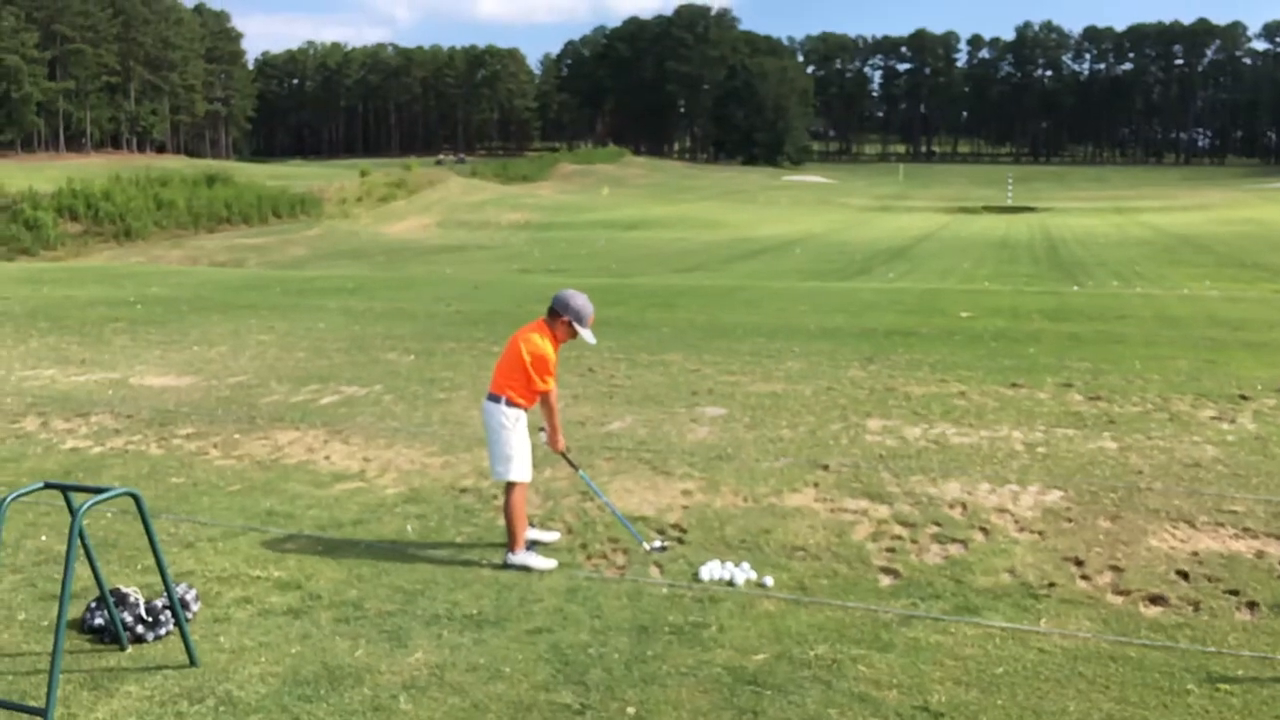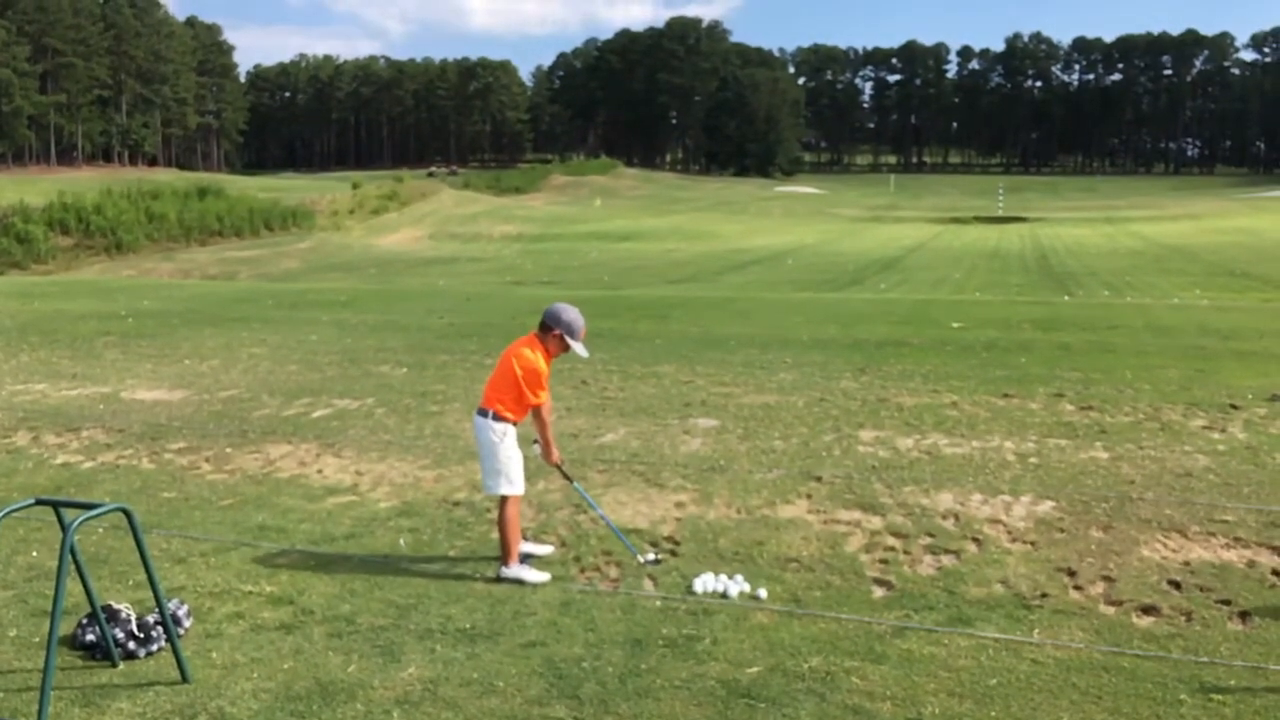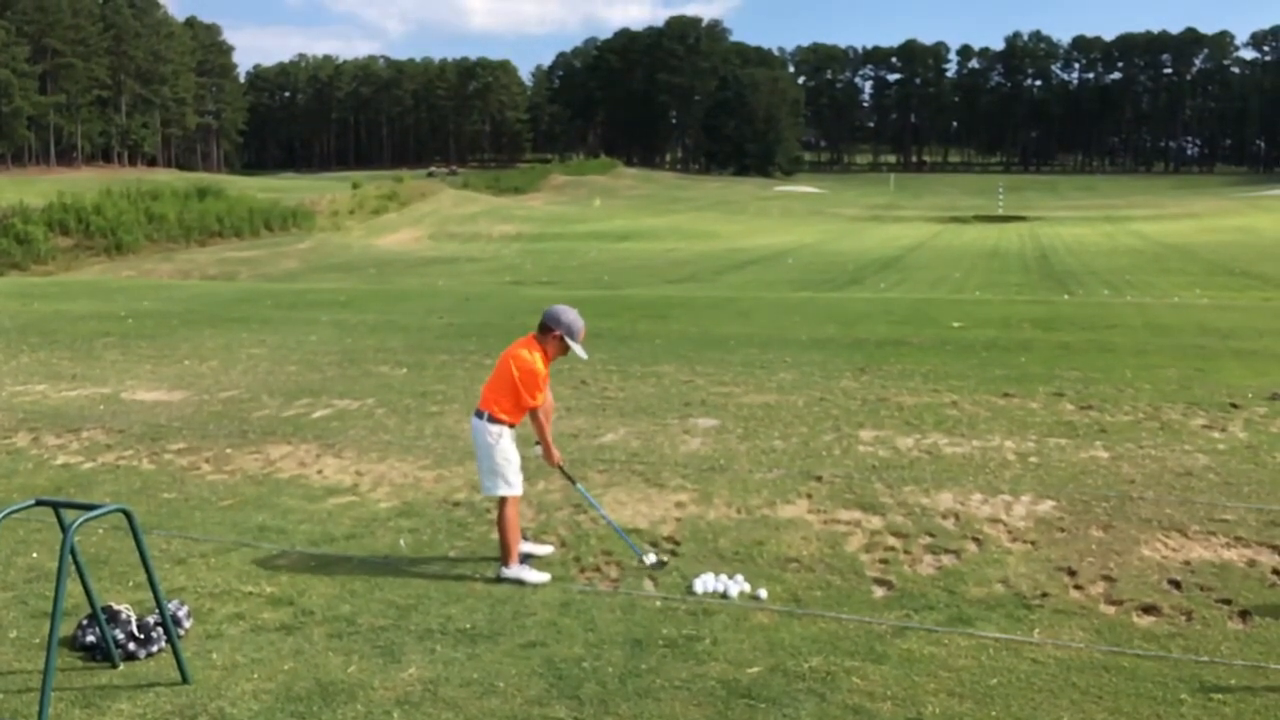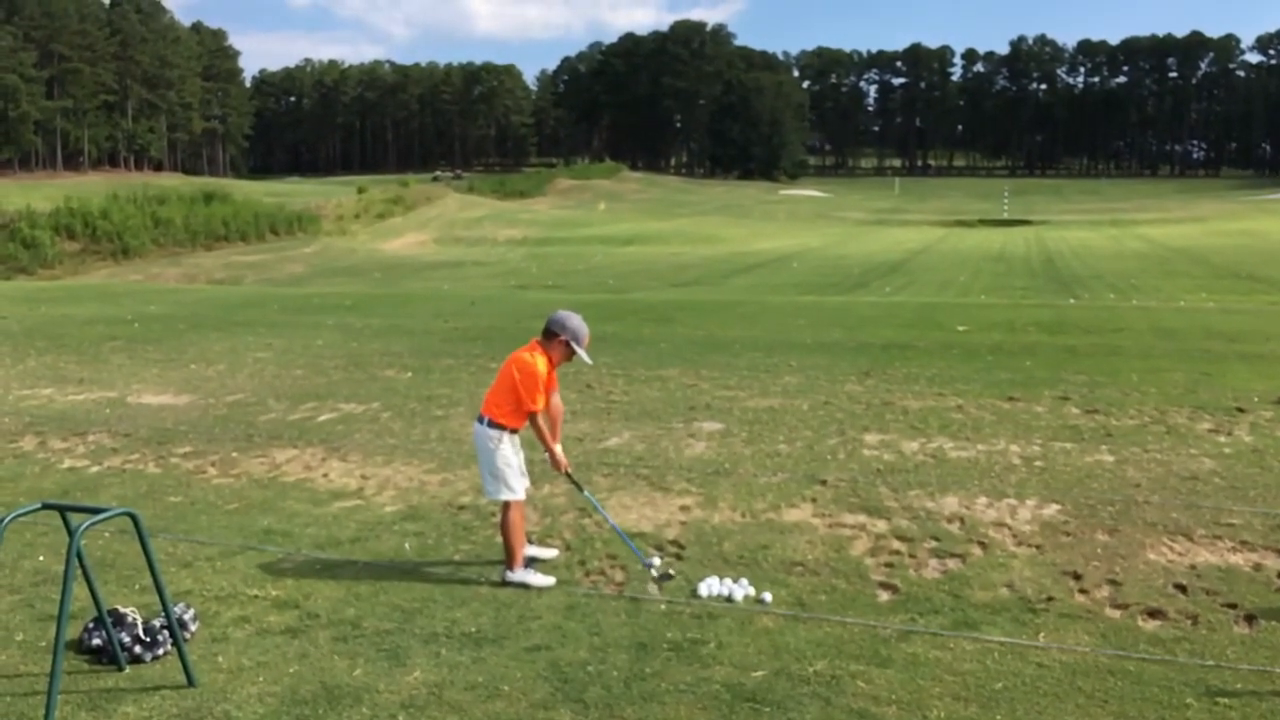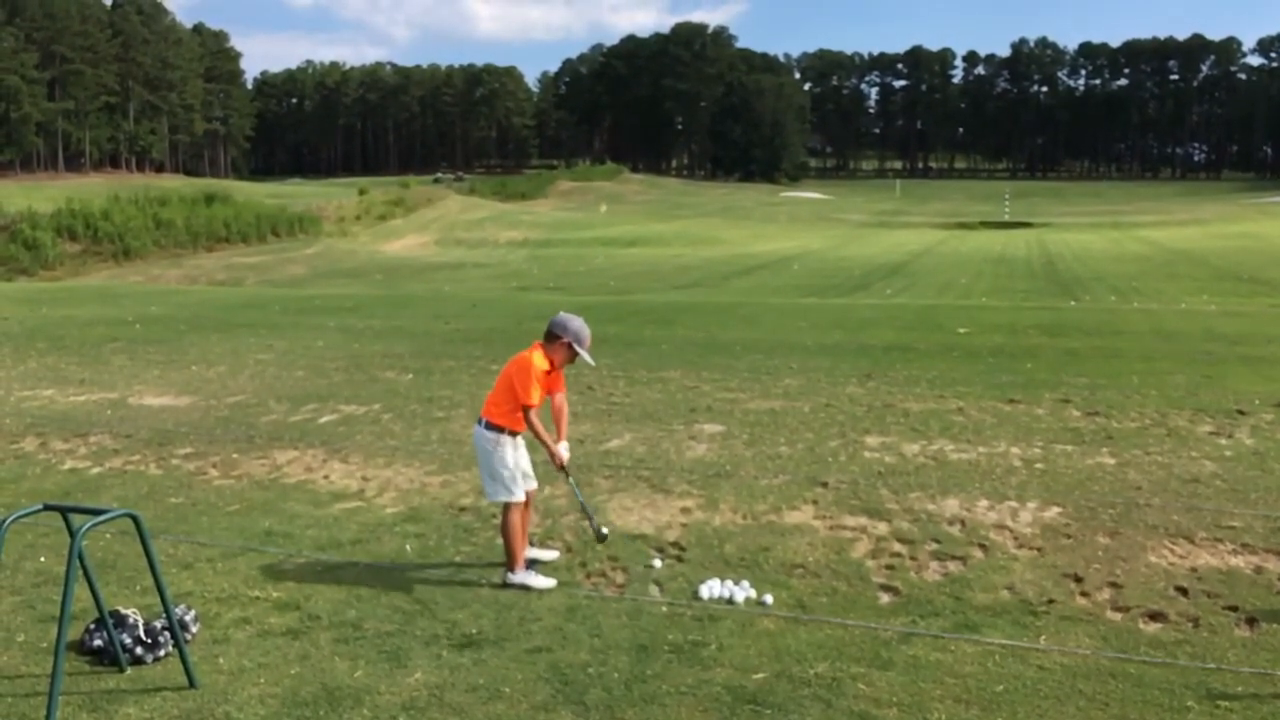
dt=1s
person 1, frame 1
left shoulder: (539, 333)
right shoulder: (540, 346)
left elbow: (547, 390)
right elbow: (548, 397)
left wrist: (552, 430)
right wrist: (556, 434)
left hip: (508, 407)
right hip: (507, 410)
left knee: (520, 476)
right knee: (517, 480)
left ankle: (522, 529)
right ankle: (517, 551)
person 1, frame 2
left shoulder: (533, 347)
right shoulder: (532, 360)
left elbow: (544, 400)
right elbow: (540, 411)
left wrist: (546, 442)
right wrist: (549, 447)
left hip: (499, 422)
right hip: (496, 425)
left knee: (514, 489)
right knee: (510, 493)
left ankle: (516, 543)
right ankle: (510, 564)
person 1, frame 3
left shoulder: (536, 350)
right shoulder: (529, 361)
left elbow: (546, 397)
right elbow: (536, 412)
left wrist: (548, 442)
right wrist: (548, 448)
left hip: (499, 424)
right hip: (493, 426)
left knee: (513, 488)
right knee: (509, 494)
left ankle: (516, 542)
right ankle: (511, 565)
person 1, frame 4
left shoulder: (544, 358)
right shoulder: (532, 365)
left elbow: (554, 401)
right elbow: (535, 418)
left wrist: (557, 445)
right wrist: (553, 453)
left hip: (505, 430)
right hip: (495, 432)
left knee: (519, 491)
right knee: (512, 498)
left ankle: (521, 546)
right ankle: (515, 569)
person 1, frame 5
left shoulder: (551, 362)
right shoulder: (532, 363)
left elbow: (559, 401)
right elbow: (529, 415)
left wrist: (563, 443)
right wrist: (551, 449)
left hip: (511, 434)
right hip: (495, 435)
left knee: (527, 492)
right knee: (513, 500)
left ankle: (523, 548)
right ankle: (516, 571)
